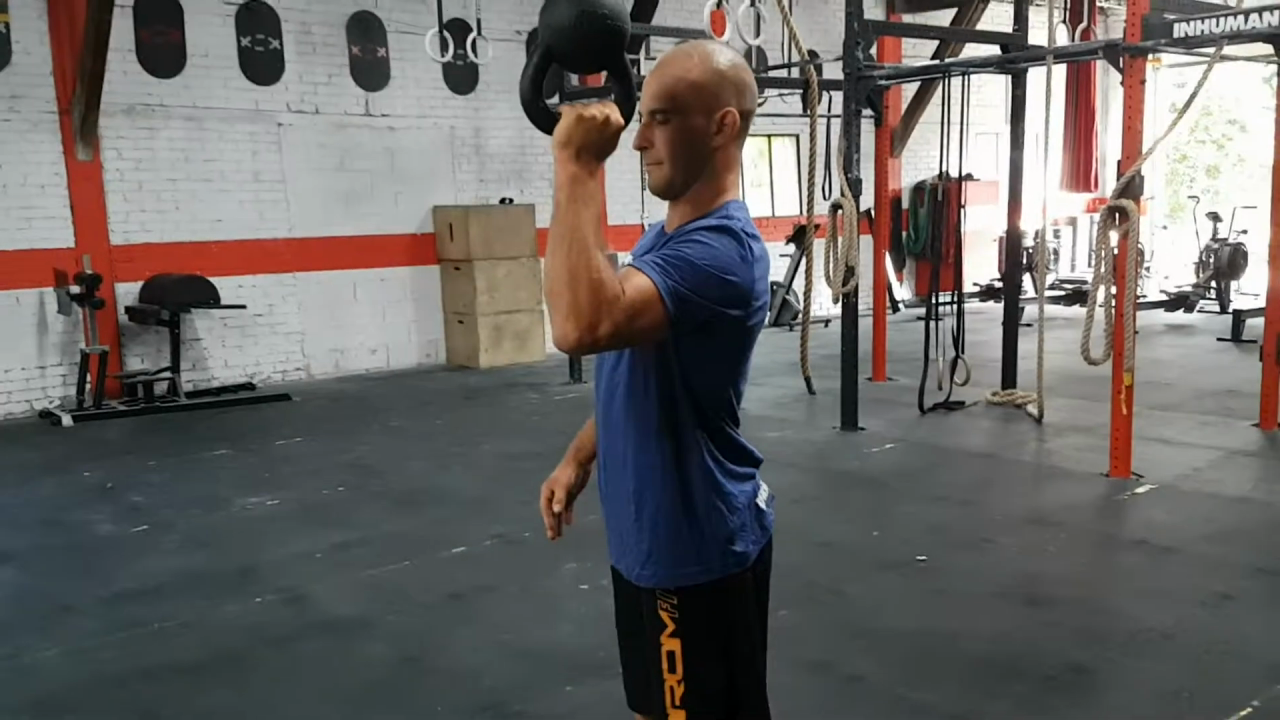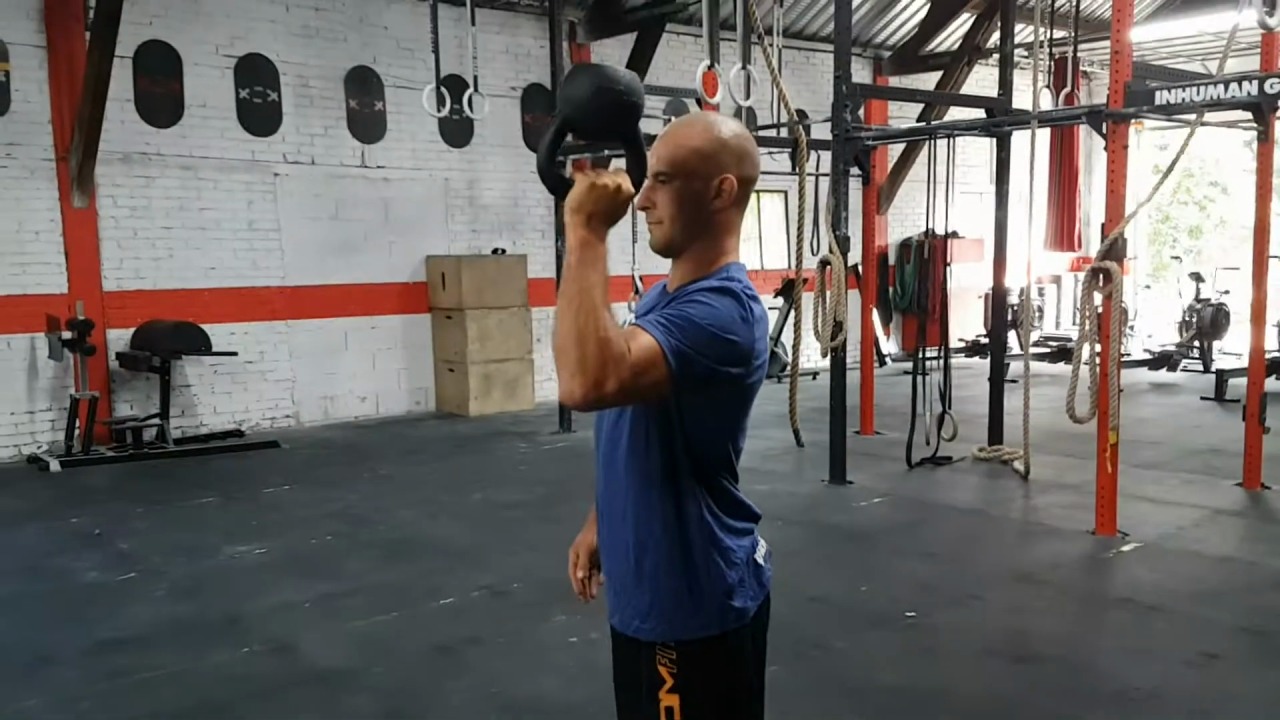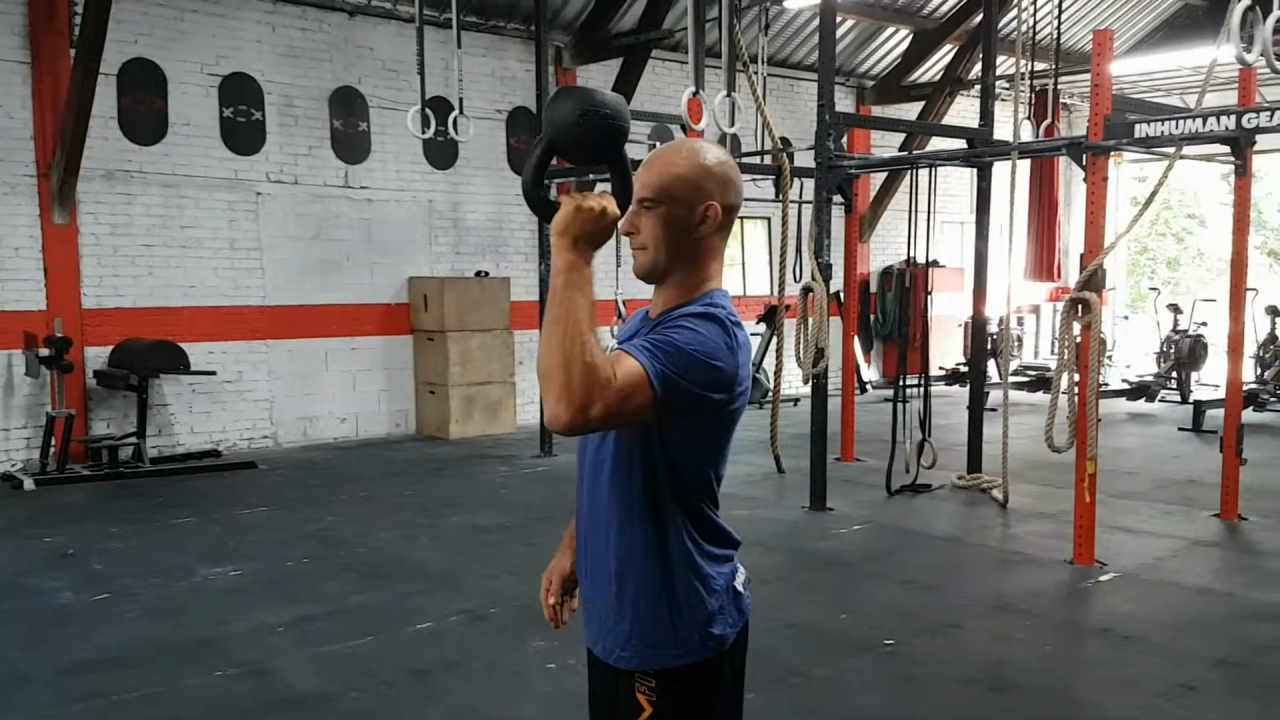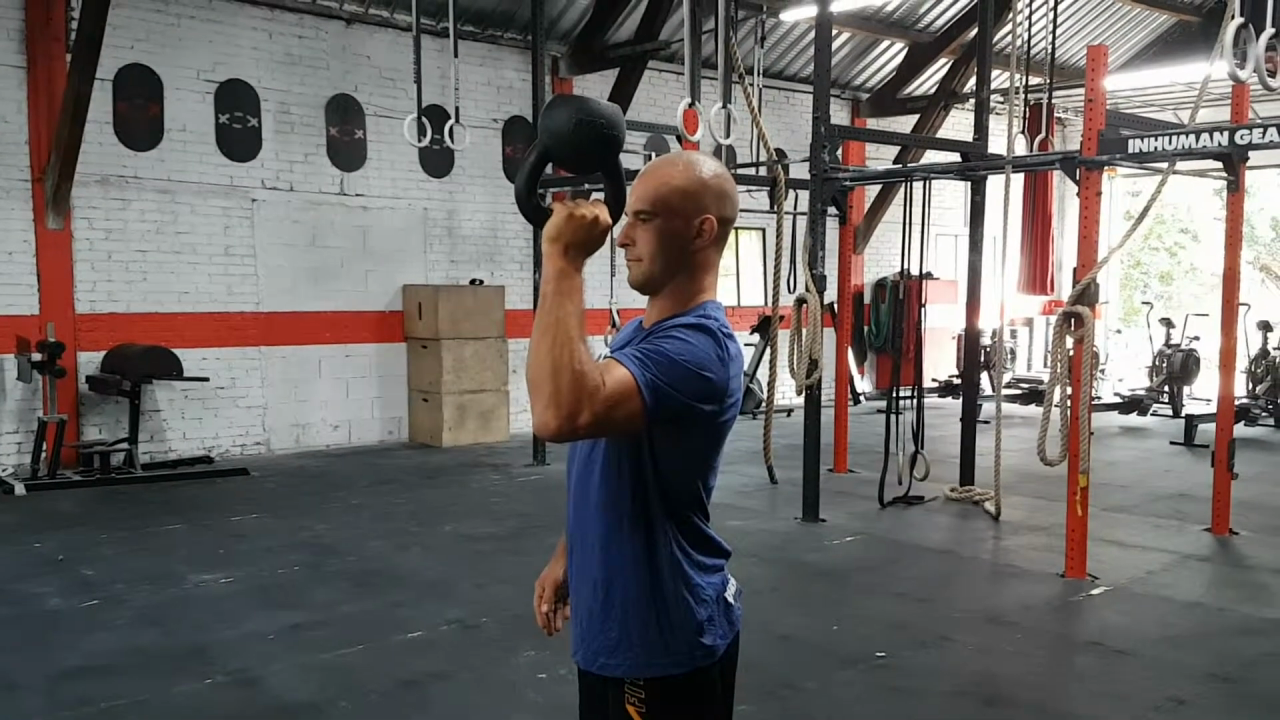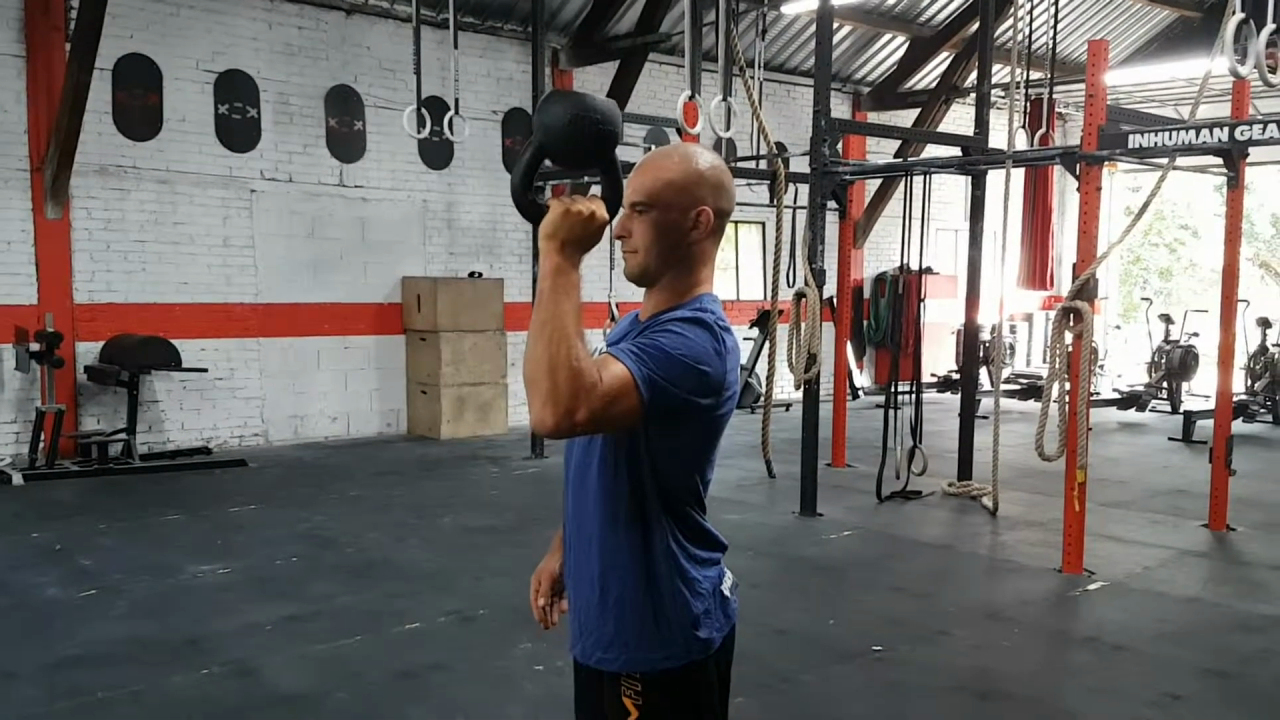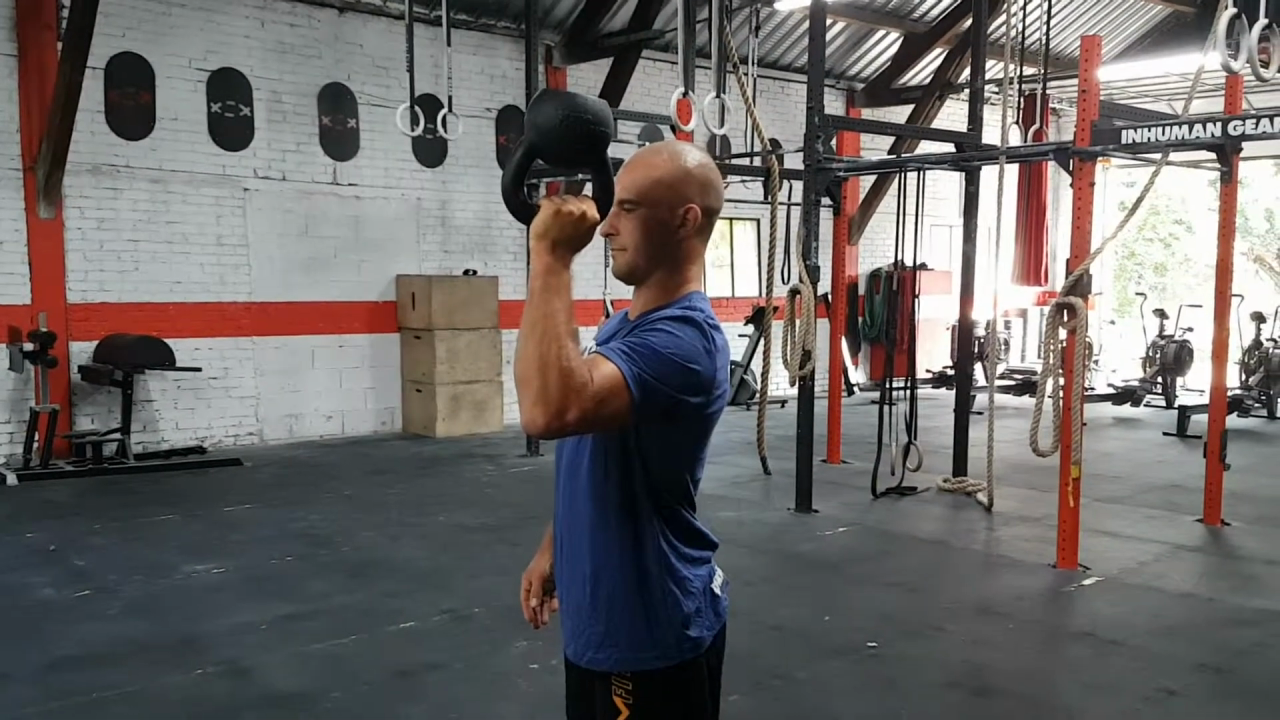
dt=0.7s
person 1, frame 1
left shoulder: (722, 249)
right shoulder: (666, 236)
left elbow: (582, 324)
left wrist: (577, 167)
right wrist: (577, 459)
left hip: (700, 544)
right hip: (651, 534)
person 1, frame 2
left shoulder: (722, 309)
right shoulder: (666, 296)
left elbow: (588, 382)
left wrist: (585, 231)
right wrist: (599, 523)
left hip: (696, 603)
right hip: (648, 591)
person 1, frame 3
left shoulder: (705, 336)
right shoulder: (648, 322)
left elbow: (573, 407)
left wrist: (571, 254)
right wrist: (574, 548)
left hip: (676, 628)
right hip: (625, 615)
person 1, frame 4
left shoulder: (697, 347)
right shoulder: (642, 332)
left elbow: (561, 413)
left wrist: (563, 260)
right wrist: (567, 556)
left hip: (666, 638)
right hip: (615, 625)
person 1, frame 5
left shoulder: (695, 341)
right shoulder: (638, 326)
left elbow: (559, 410)
left wrist: (560, 256)
right wrist: (564, 549)
left hip: (663, 630)
right hip: (613, 617)
person 1, frame 6
left shoulder: (683, 339)
right shoulder: (627, 325)
left elbow: (550, 411)
left wrist: (551, 256)
right wrist: (554, 547)
left hip: (653, 630)
right hip: (604, 616)
